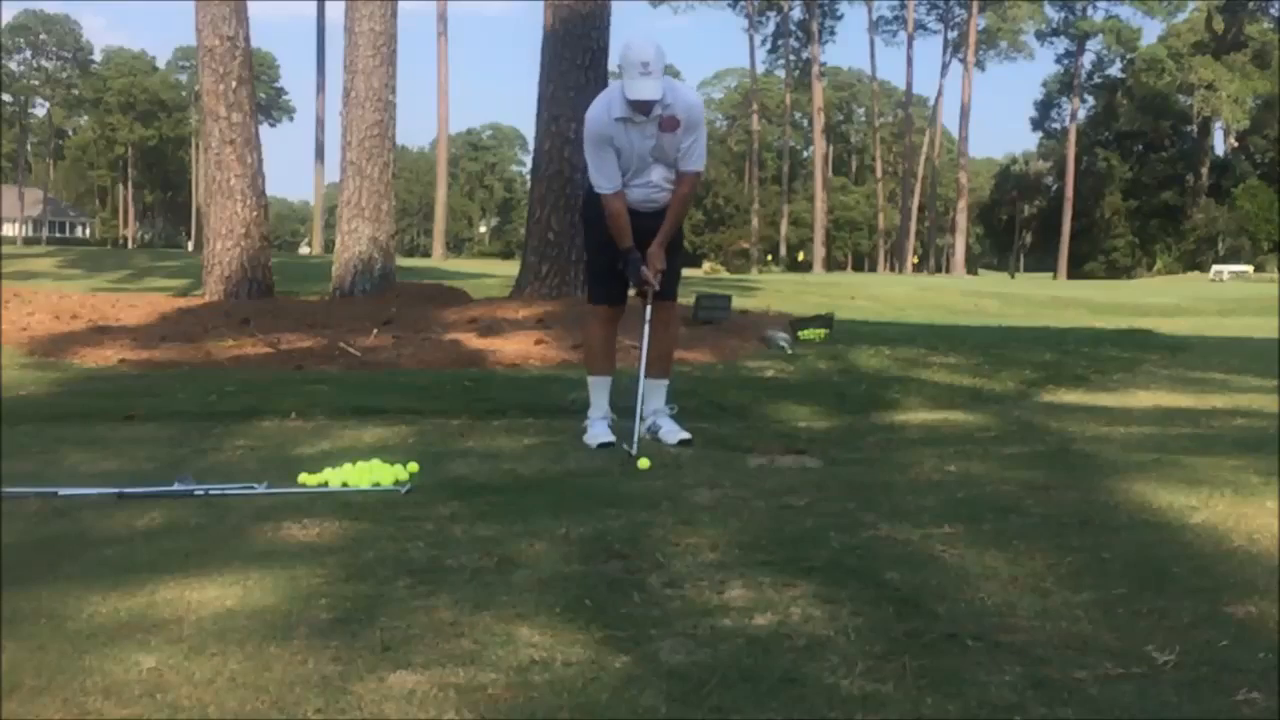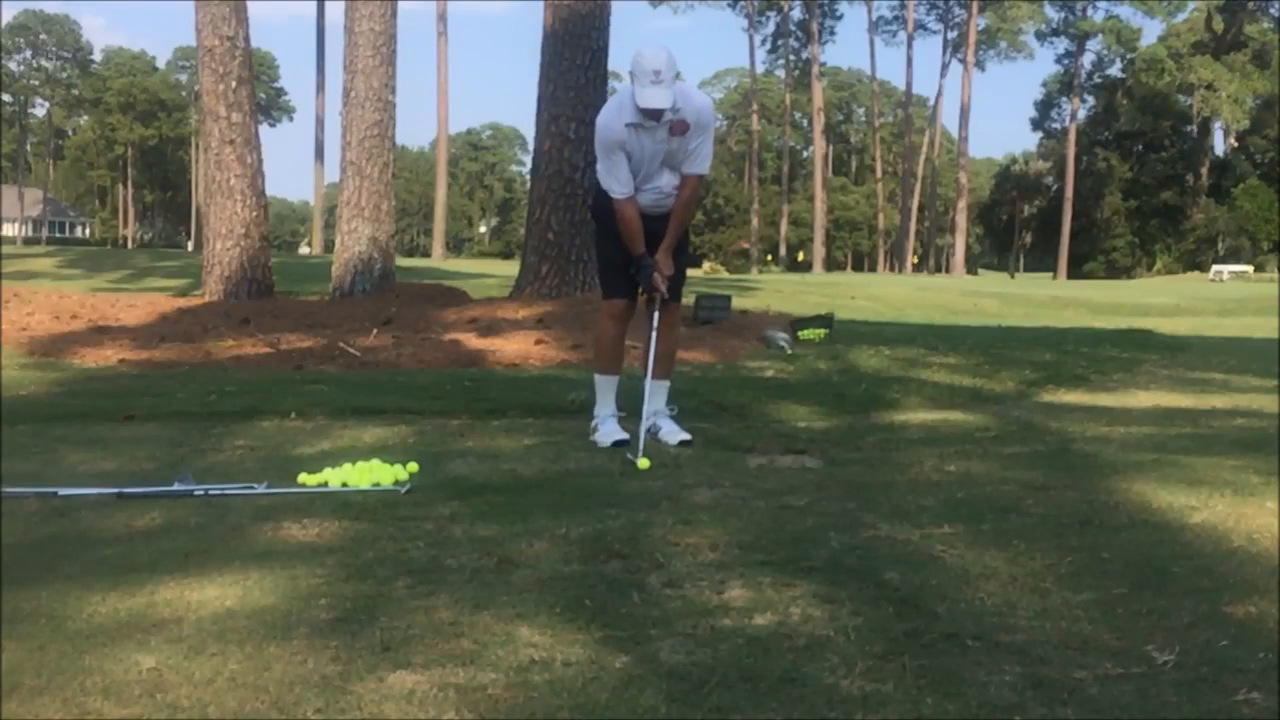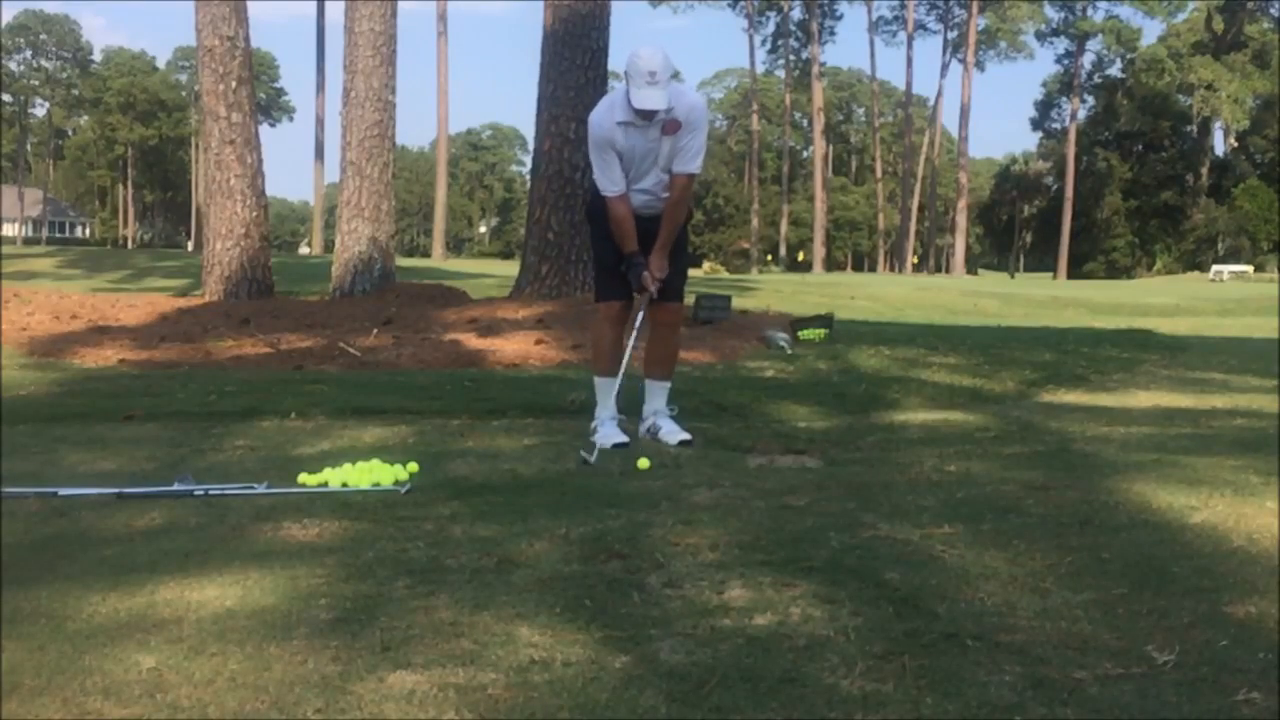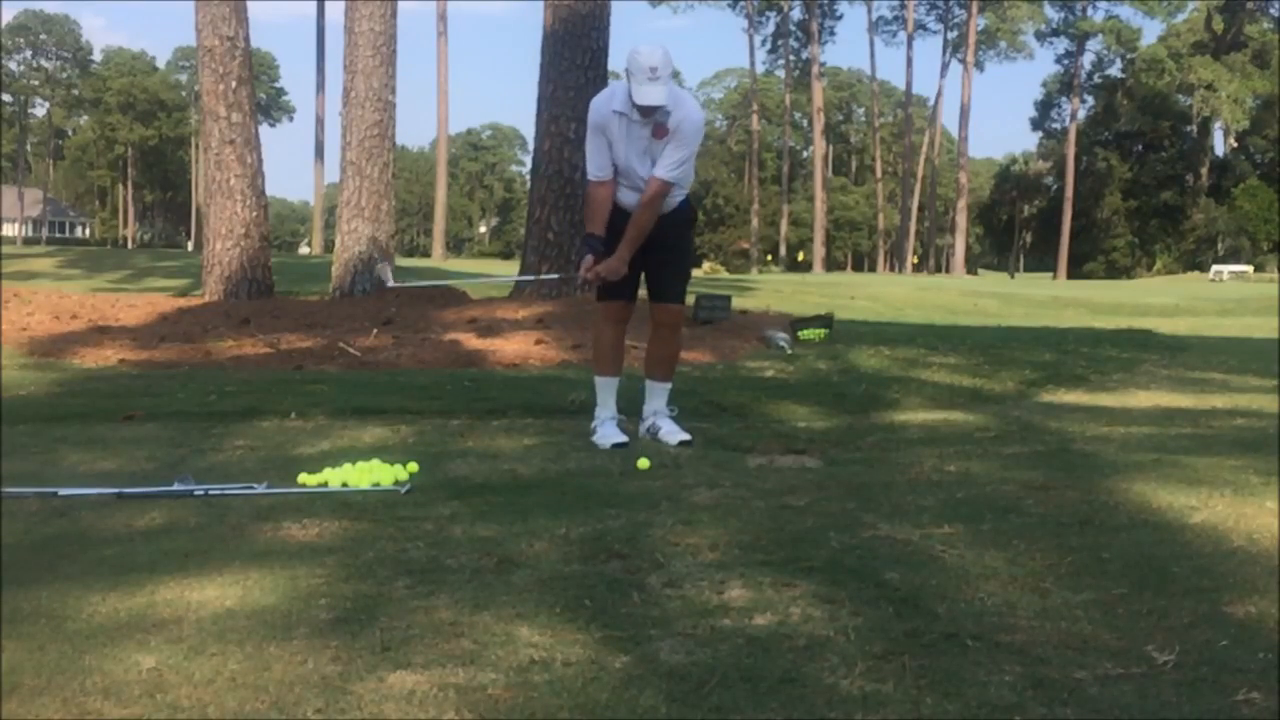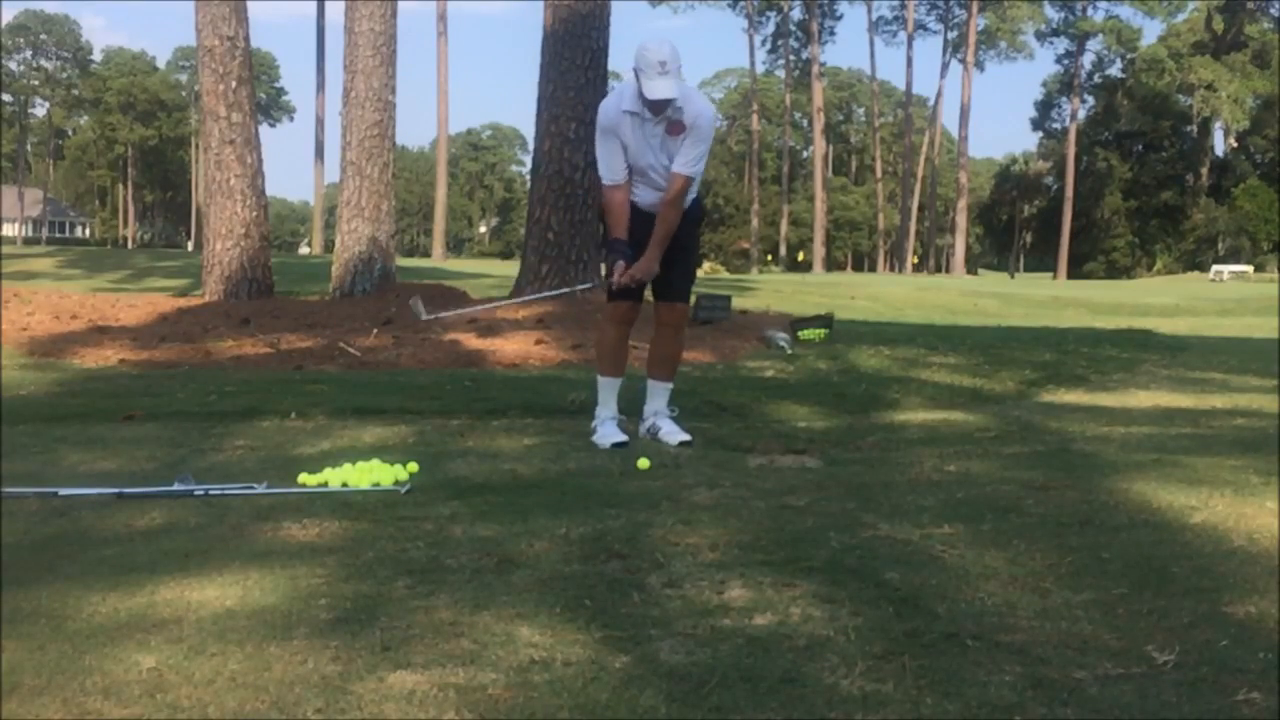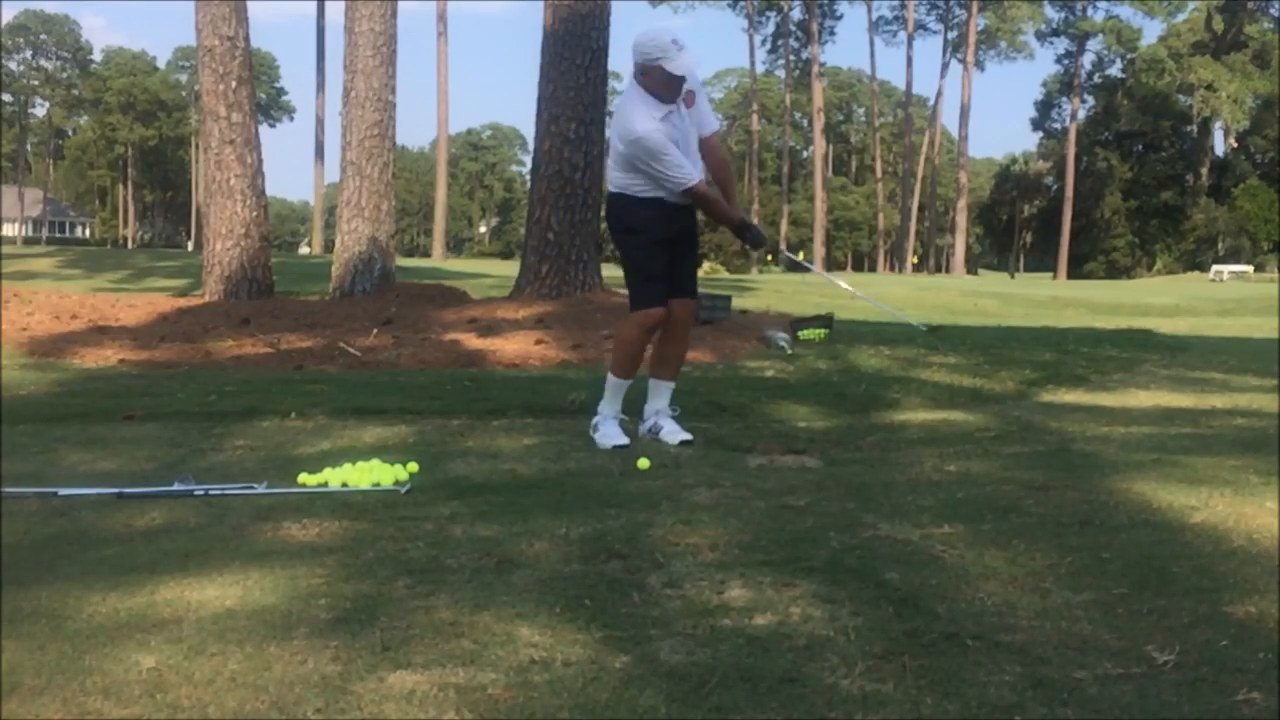
dt=0.3s
person 1, frame 1
left shoulder: (688, 105)
right shoulder: (600, 116)
left elbow: (688, 181)
right elbow: (611, 194)
left wrist: (660, 246)
right wrist: (630, 257)
left hip: (664, 212)
right hip: (610, 212)
left knee: (664, 310)
right knee: (604, 310)
left ankle: (655, 412)
right ankle: (598, 415)
person 1, frame 2
left shoulder: (699, 108)
right shoulder: (611, 121)
left elbow: (691, 185)
right elbow: (623, 200)
left wrist: (666, 252)
right wrist: (642, 263)
left hip: (671, 214)
right hip: (618, 212)
left knee: (668, 310)
right knee: (617, 307)
left ankle: (656, 413)
right ankle: (605, 414)
person 1, frame 3
left shoulder: (691, 107)
right shoulder: (603, 120)
left elbow: (681, 186)
right elbow: (615, 197)
left wrist: (660, 254)
right wrist: (634, 262)
left hip: (667, 215)
right hip: (614, 215)
left knee: (669, 313)
right knee: (612, 309)
left ankle: (655, 413)
right ankle: (605, 416)
person 1, frame 4
left shoulder: (688, 115)
right shoulder: (603, 108)
left elbow: (656, 192)
right elbow: (600, 182)
left wrist: (622, 257)
right wrist: (592, 244)
left hip: (670, 216)
right hip: (617, 213)
left knee: (670, 315)
right knee: (613, 309)
left ankle: (656, 414)
right ankle: (605, 416)
person 1, frame 5
left shoulder: (699, 112)
right shoulder: (613, 110)
left elbow: (677, 189)
right elbow: (614, 187)
left wrist: (650, 257)
right wrist: (617, 247)
left hip: (680, 216)
right hip: (629, 214)
left knee: (673, 312)
right knee: (622, 309)
left ankle: (656, 414)
right ankle: (605, 416)
person 1, frame 6
left shoulder: (684, 83)
right shoulder: (640, 127)
left elbow: (710, 145)
right elbow: (696, 187)
left wrist: (733, 209)
right wrist: (741, 226)
left hip: (682, 211)
right hip: (640, 214)
left knee: (683, 313)
right knee: (650, 313)
left ankle: (656, 413)
right ankle: (607, 414)
